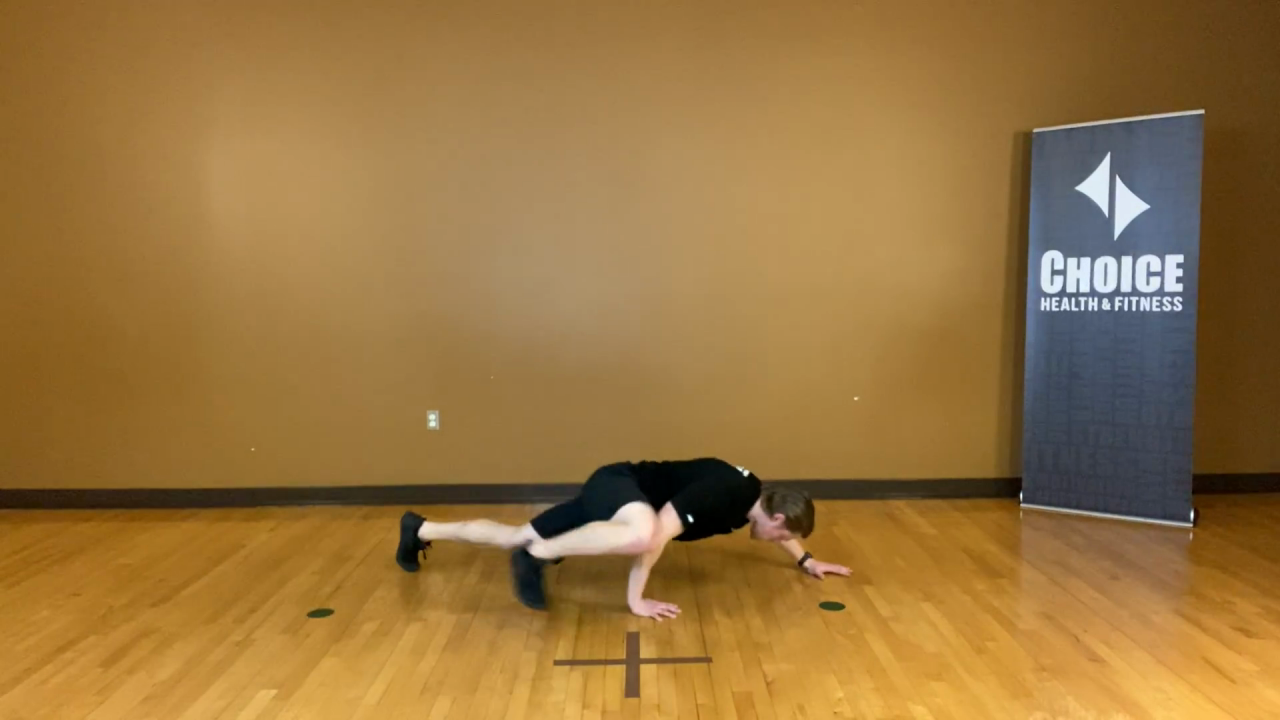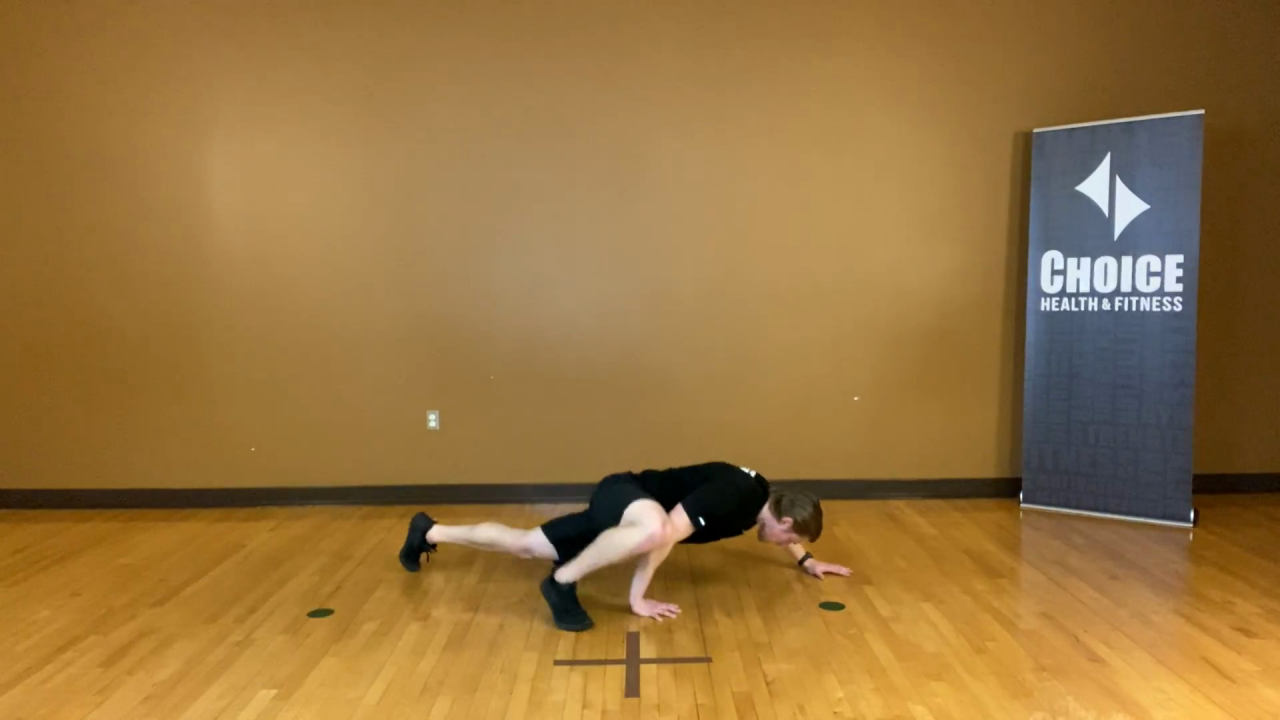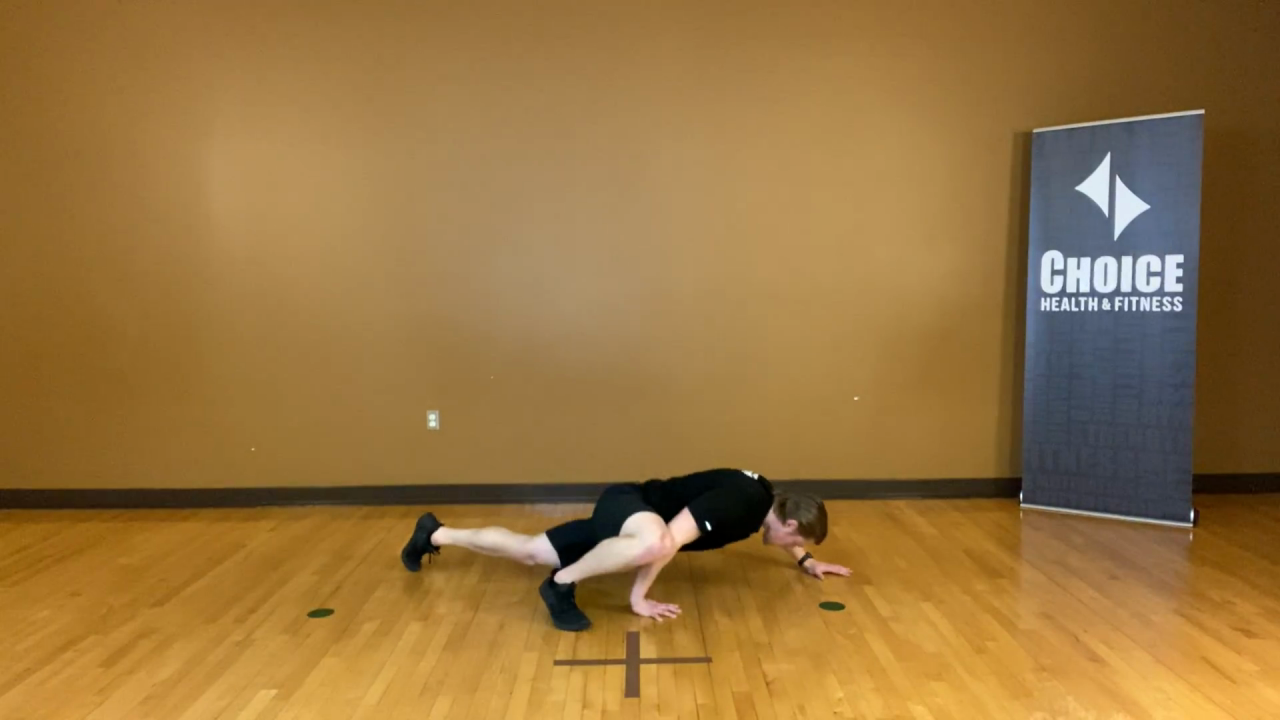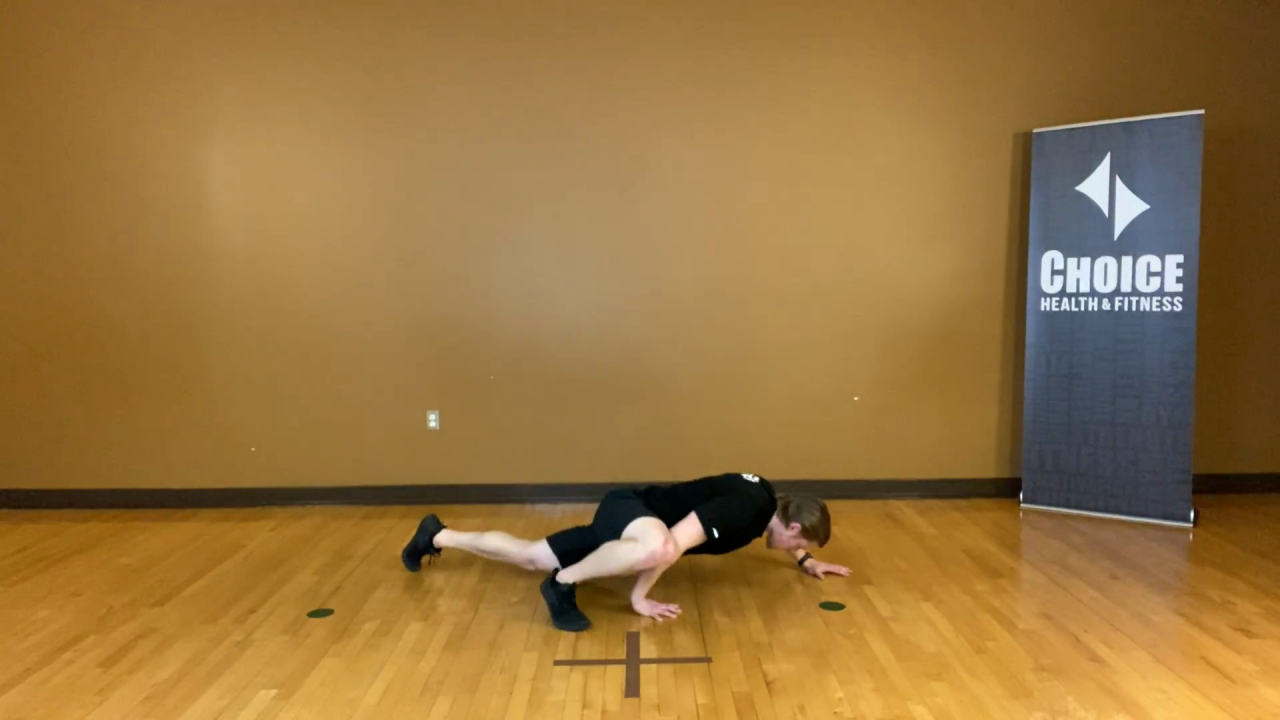
dt=0.1s
person 1, frame 1
left shoulder: (755, 496)
right shoulder: (723, 490)
left elbow: (770, 524)
right elbow: (656, 534)
left wrist: (805, 560)
right wrist: (636, 598)
left hip: (615, 503)
right hip: (614, 486)
left knee: (514, 538)
right knee: (638, 532)
left ankle: (420, 530)
right ankle: (537, 553)
person 1, frame 2
left shoulder: (762, 496)
right shoulder: (733, 496)
left elbow: (775, 531)
right elbow: (666, 532)
left wrist: (805, 561)
right wrist: (638, 599)
left hip: (620, 503)
right hip: (620, 495)
left knee: (524, 543)
right knee: (651, 529)
left ankle: (428, 532)
right ankle: (562, 582)
person 1, frame 3
left shoulder: (765, 496)
right shoulder: (740, 500)
left elbow: (773, 530)
right elbow: (672, 536)
left wrist: (806, 560)
right wrist: (637, 598)
left hip: (628, 513)
right hip: (623, 504)
left knee: (529, 551)
right knee: (655, 543)
left ankle: (434, 533)
right ankle: (562, 584)
person 1, frame 4
left shoulder: (767, 499)
right shoulder: (745, 507)
left elbow: (776, 532)
right elbow: (676, 542)
left wrist: (806, 562)
right wrist: (639, 598)
left hip: (629, 517)
right hip: (624, 511)
left knee: (529, 556)
right knee: (657, 547)
left ankle: (436, 535)
right ankle: (563, 584)
